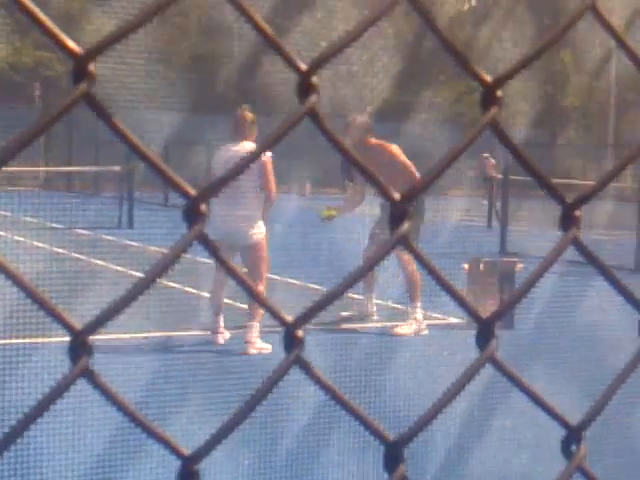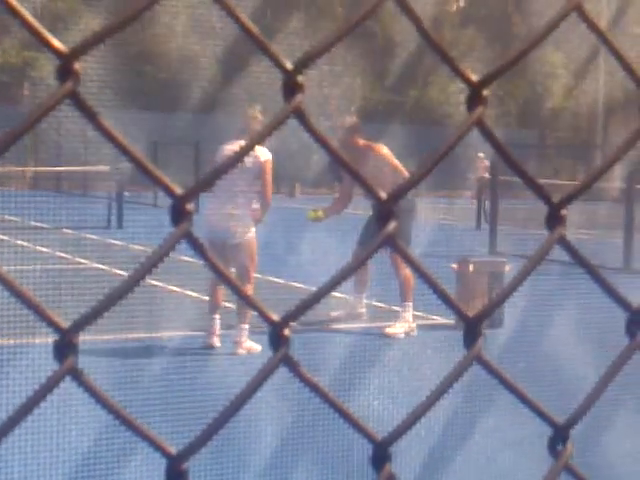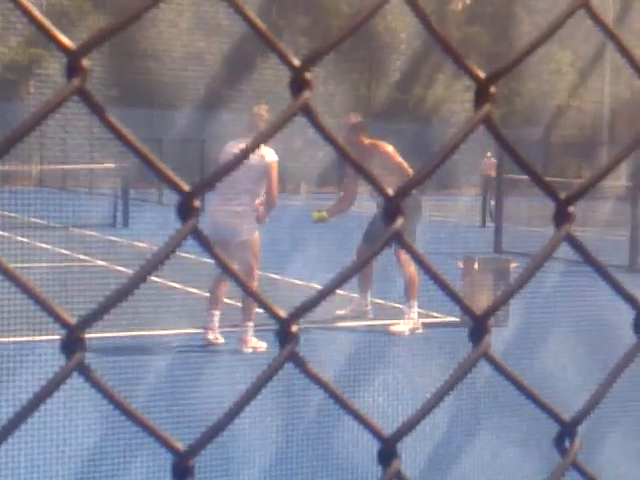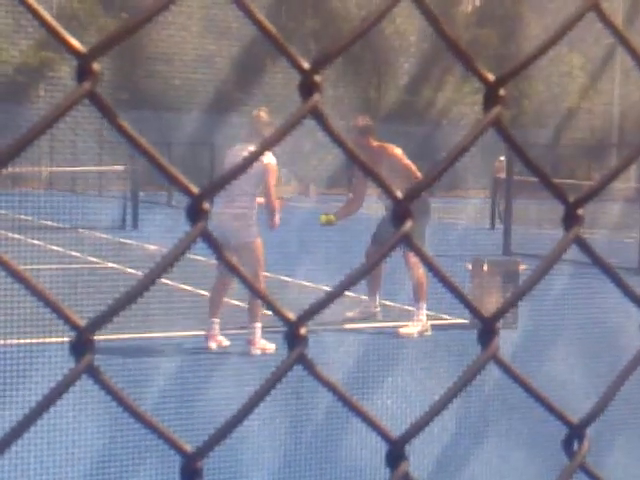
dt=0.3s
person 1, frame 1
left shoulder: (220, 153)
right shoulder: (261, 153)
right elbow: (270, 193)
right wrist: (263, 213)
left hip: (221, 218)
right hip: (248, 221)
left knee: (221, 276)
right knee: (258, 280)
left ankle: (219, 329)
right ankle: (252, 338)
person 1, frame 2
left shoulder: (224, 149)
right shoulder: (262, 154)
left elbow: (214, 186)
right elbow: (266, 196)
right wrist: (260, 213)
left hip: (213, 215)
right hip: (239, 219)
left knee: (219, 276)
right knee: (246, 279)
left ankle: (215, 331)
right ankle: (242, 339)
person 1, frame 3
left shoulder: (229, 147)
right shoulder: (267, 155)
left elbow: (222, 185)
right elbow: (272, 198)
right wrist: (263, 213)
left hip: (215, 213)
right hip: (241, 218)
left knee: (224, 272)
right knee: (250, 277)
left ankle: (212, 327)
right ankle: (247, 337)
person 1, frame 4
left shoulder: (233, 152)
right shoulder: (267, 159)
right elbow: (270, 199)
right wrist: (274, 217)
left hip: (220, 217)
right hip: (242, 221)
left knee: (223, 277)
right knee: (256, 280)
left ankle: (213, 333)
right ankle: (256, 339)
person 2, frame 1
left shoulder: (387, 150)
right shoulder: (360, 159)
left elbow: (416, 180)
right elbow: (356, 197)
right wrist: (335, 211)
left hip: (409, 206)
right hip: (389, 208)
left knee: (405, 257)
right knee: (369, 254)
left ankle: (417, 318)
right ankle: (369, 307)
person 2, frame 2
left shoulder: (376, 151)
right shoulder: (349, 161)
left elbow: (406, 179)
right elbow: (344, 199)
right wrist: (323, 212)
left hip: (400, 206)
left knee: (397, 257)
right knee: (359, 254)
left ankle: (407, 318)
right ankle: (358, 306)
person 2, frame 3
left shoulder: (381, 149)
left elbow: (411, 177)
right elbow: (348, 199)
right wrist: (326, 213)
left hip: (406, 204)
left knee: (403, 255)
right knee: (363, 251)
left ankle: (412, 317)
right ankle: (363, 304)
person 2, frame 4
left shoulder: (389, 152)
left elbow: (418, 180)
right elbow: (356, 201)
right wrist: (334, 216)
left hip: (414, 207)
left knee: (411, 257)
right knee: (372, 253)
left ankle: (421, 318)
right ankle: (372, 306)
